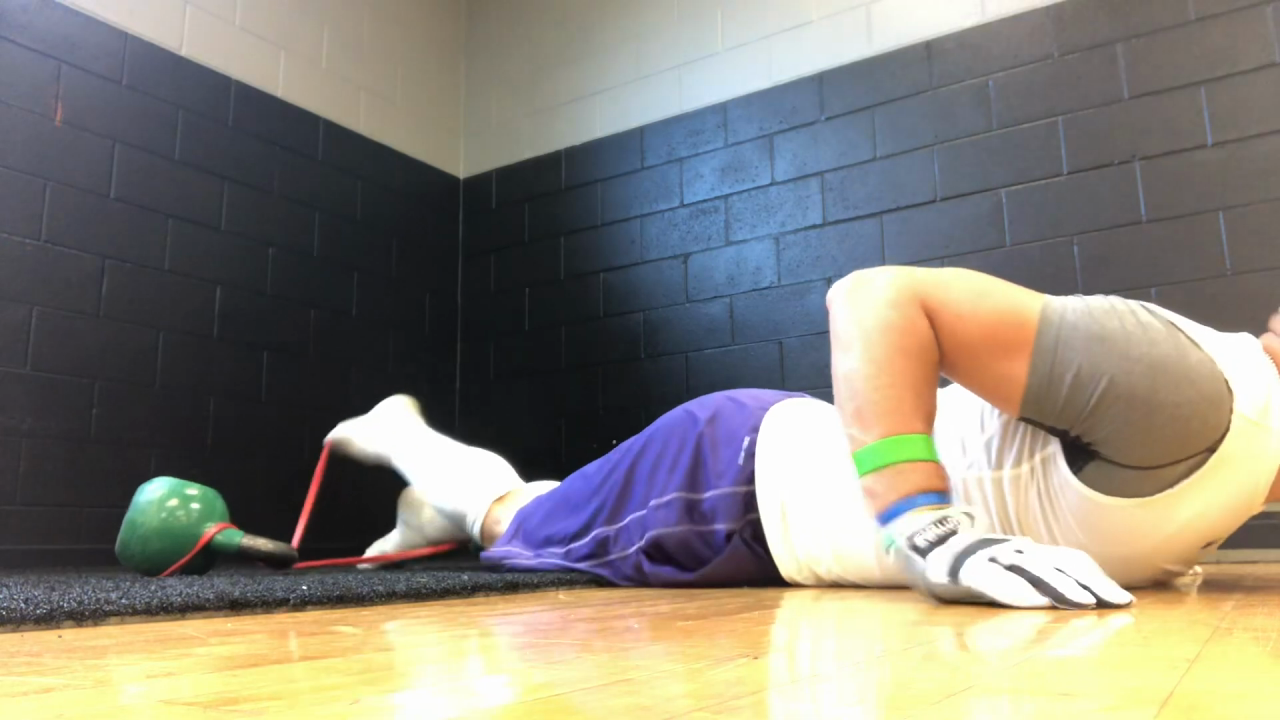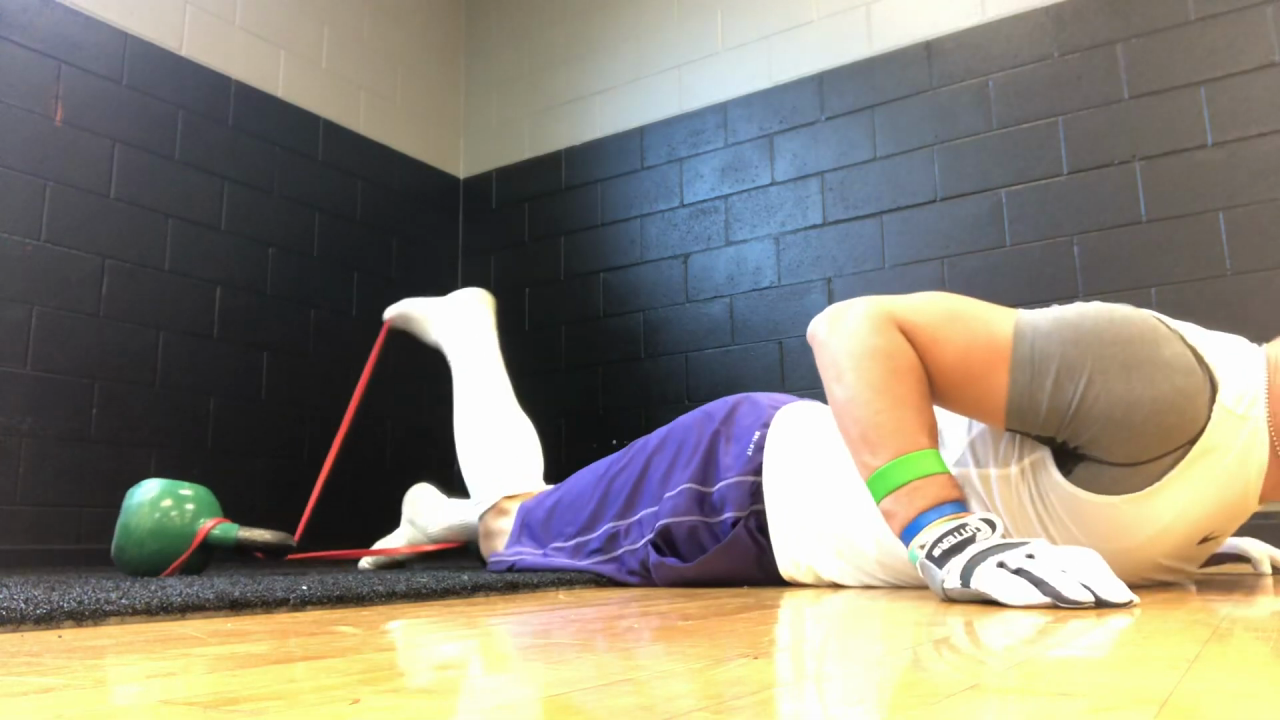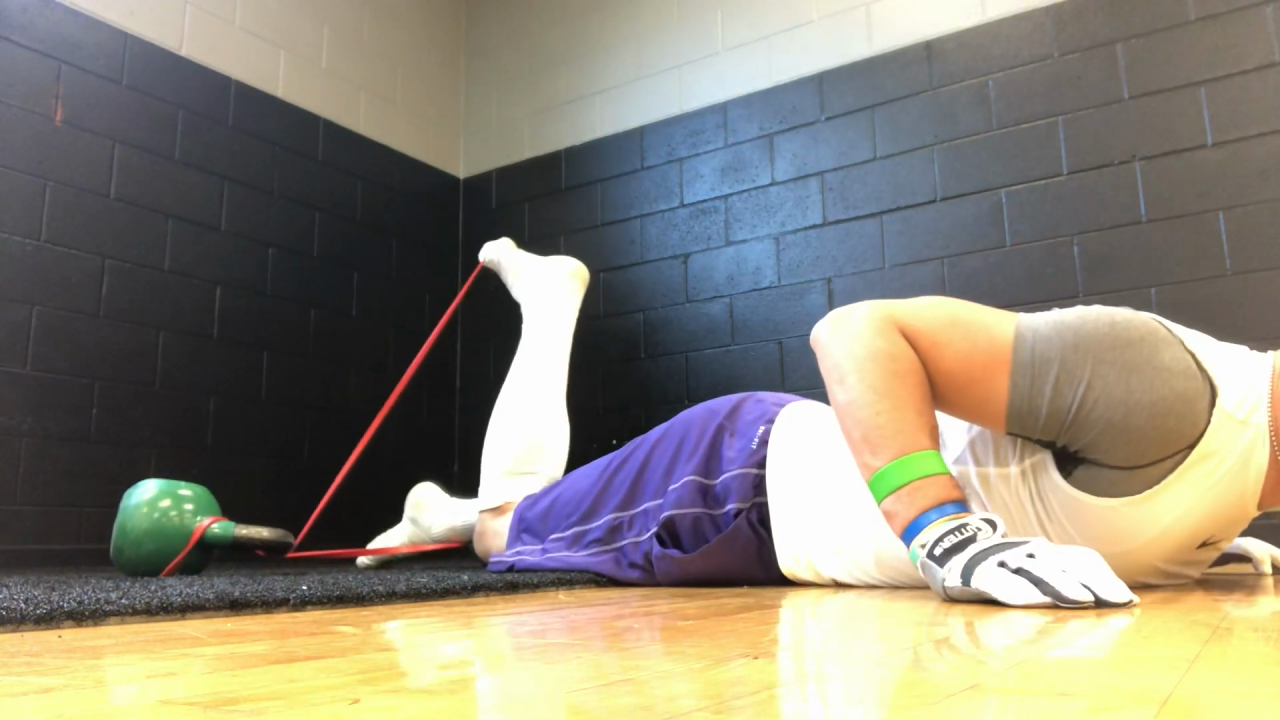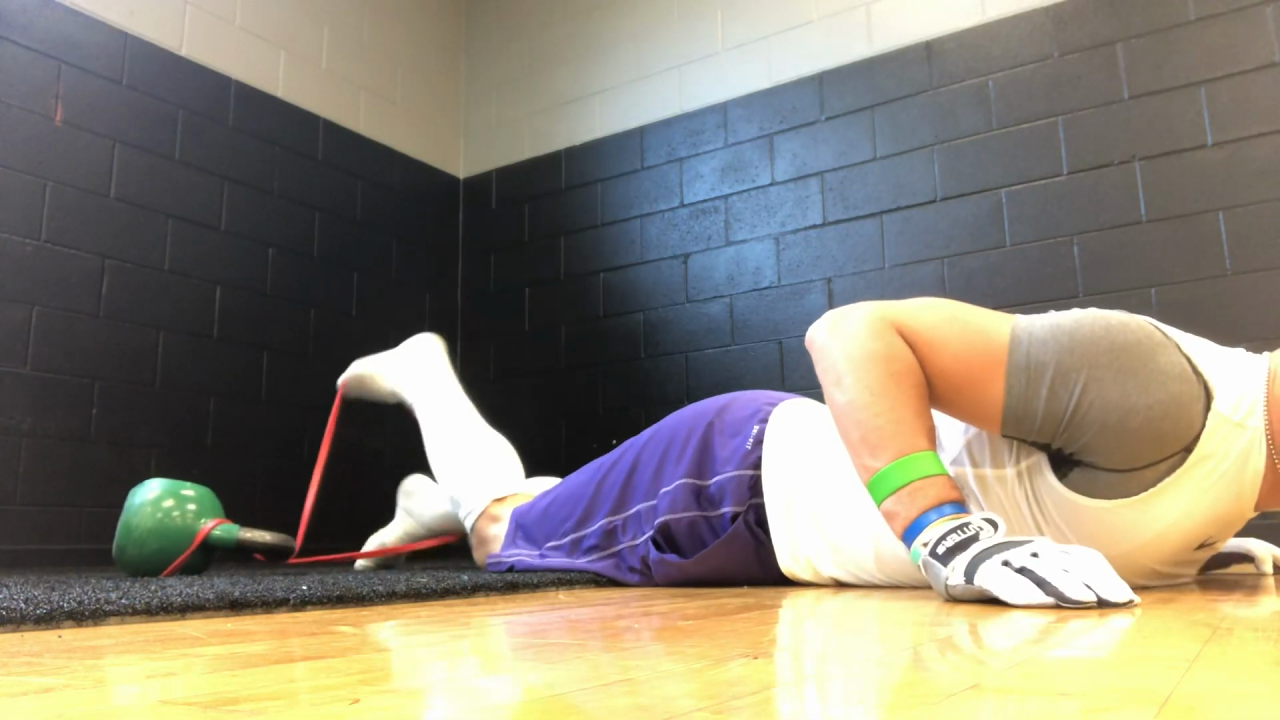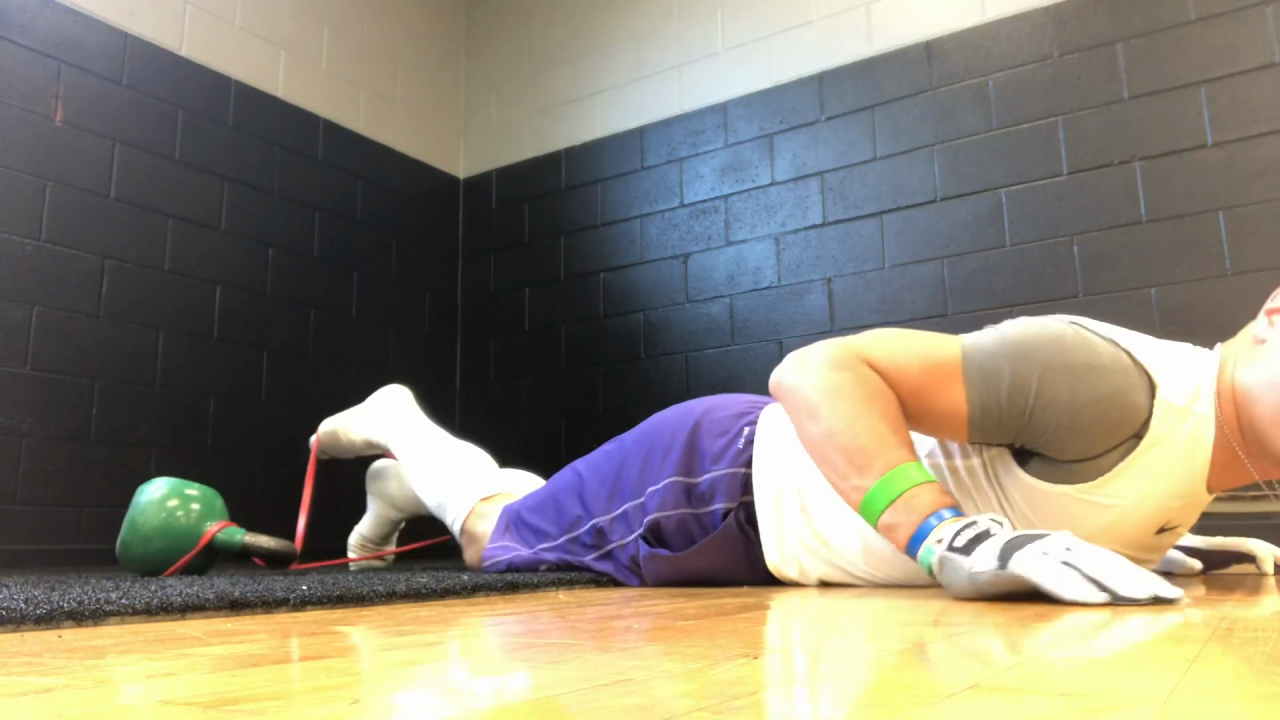
dt=0.5s
person 1, frame 1
right shoulder: (1181, 390)
right elbow: (877, 297)
left wrist: (1147, 532)
right wrist: (930, 528)
left hip: (787, 479)
right hip: (736, 483)
right knee: (510, 525)
left ankle: (435, 509)
right ankle: (402, 436)
person 1, frame 2
right shoulder: (1170, 385)
right elbow: (853, 327)
left wrist: (1186, 539)
right wrist: (949, 540)
left hip: (793, 485)
right hip: (744, 483)
right knee: (510, 529)
left ankle: (437, 513)
right ankle: (466, 326)
person 1, frame 3
right shoulder: (1167, 389)
right elbow: (855, 329)
left wrist: (1189, 537)
right wrist: (951, 537)
left hip: (791, 483)
right hip: (741, 483)
right knee: (507, 531)
left ankle: (440, 512)
right ankle: (552, 294)
person 1, frame 4
right shoulder: (1163, 391)
right elbow: (853, 331)
left wrist: (1179, 545)
right wrist: (952, 539)
left hip: (782, 487)
right hip: (738, 483)
right knee: (505, 536)
left ankle: (435, 502)
right ankle: (423, 374)
person 1, frame 5
right shoulder: (1114, 386)
right elbow: (812, 373)
left wrist: (1157, 544)
right wrist: (957, 542)
left hip: (762, 499)
right hip: (717, 484)
left knee: (532, 518)
right knee: (501, 538)
left ankle: (411, 486)
right ankle: (399, 429)
